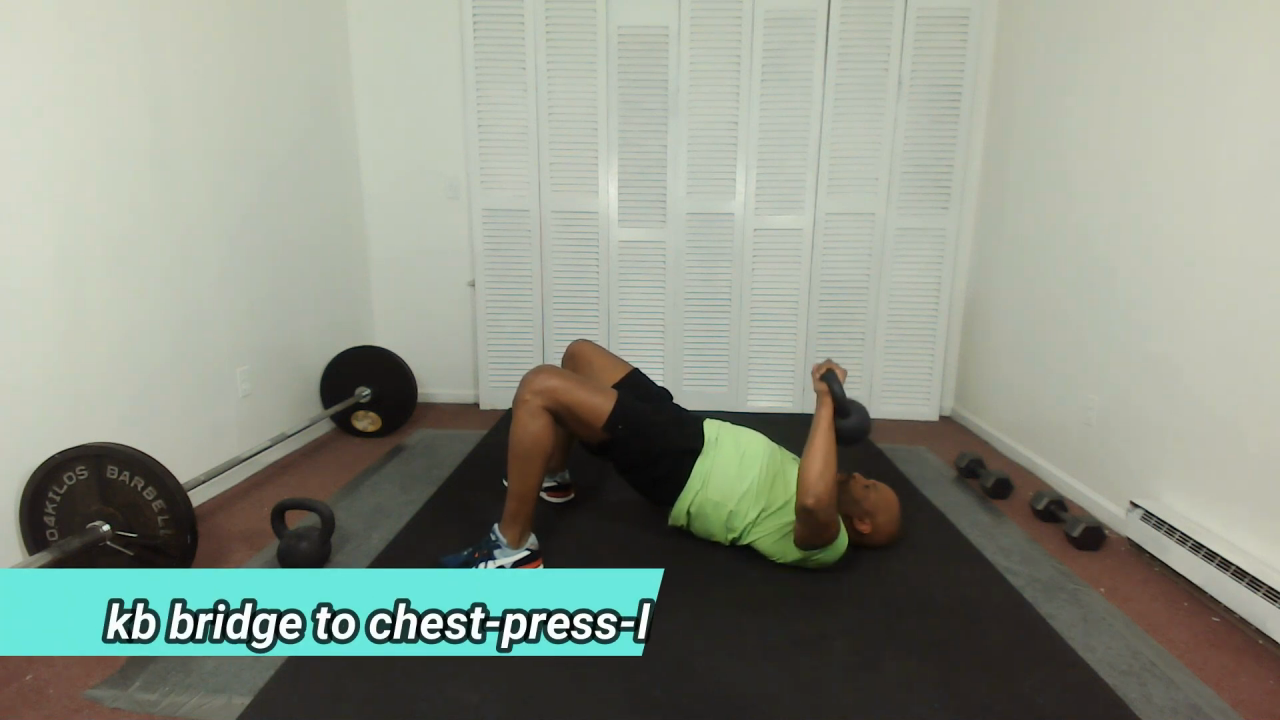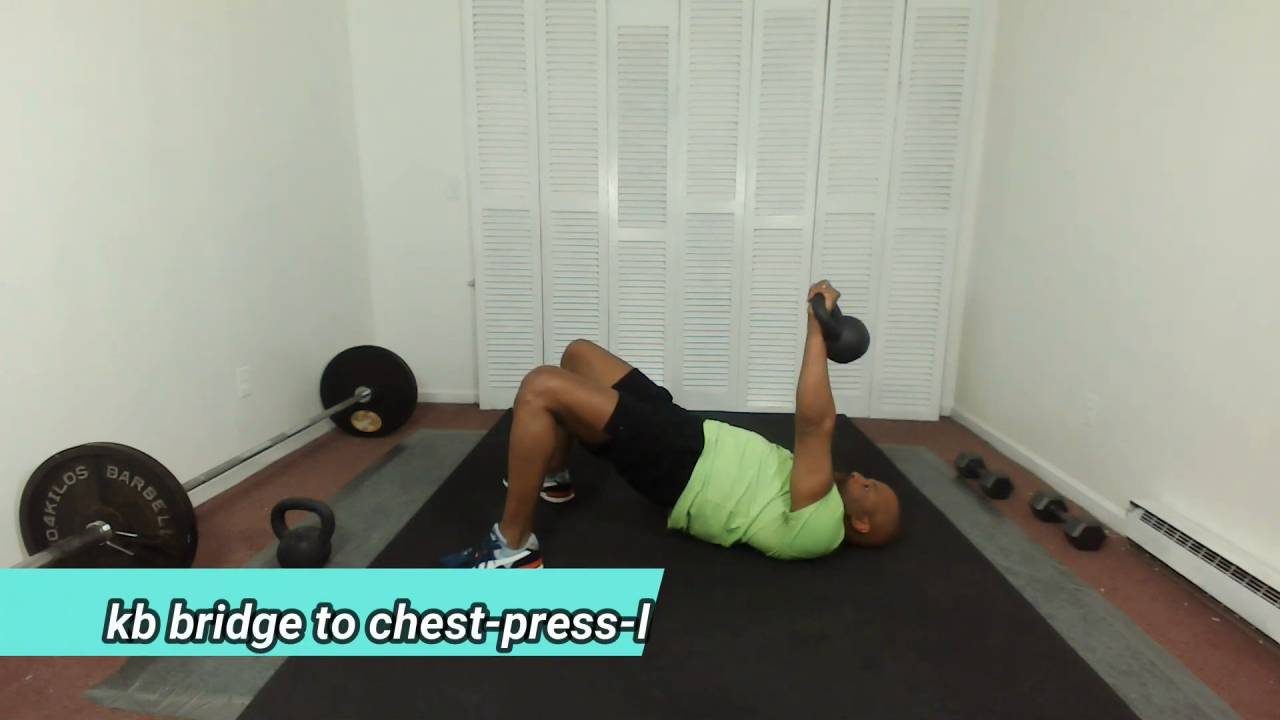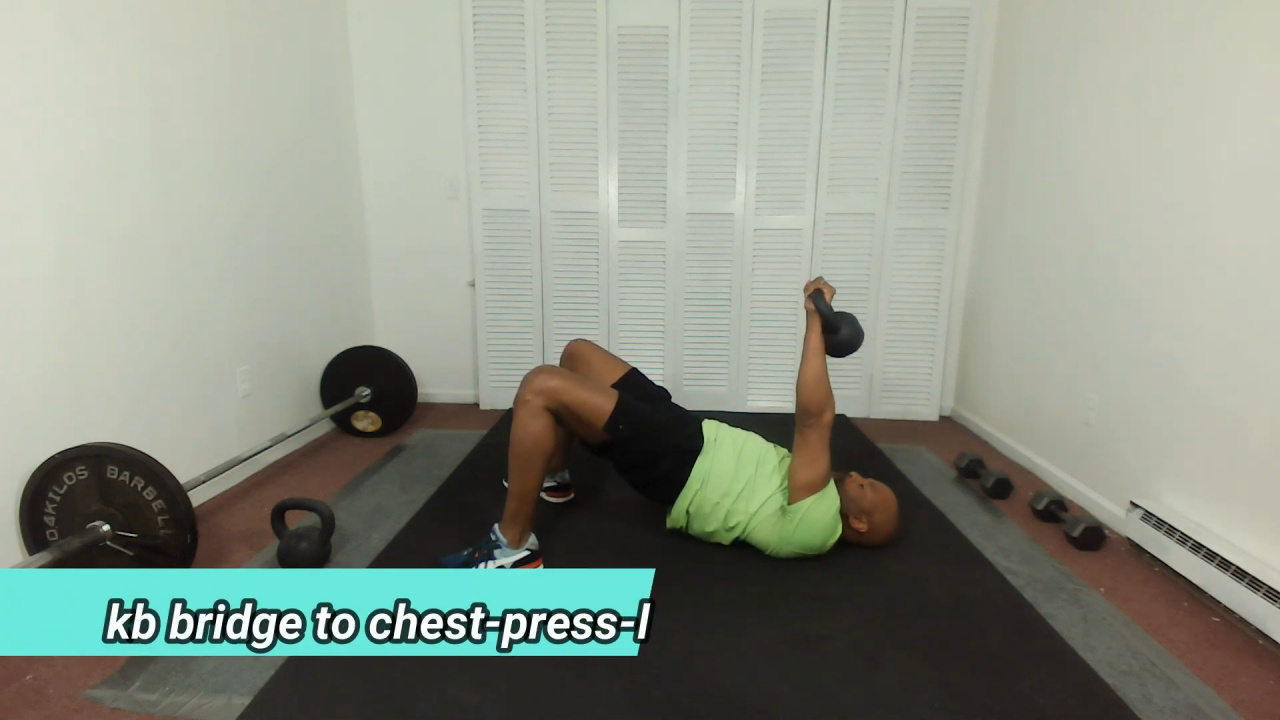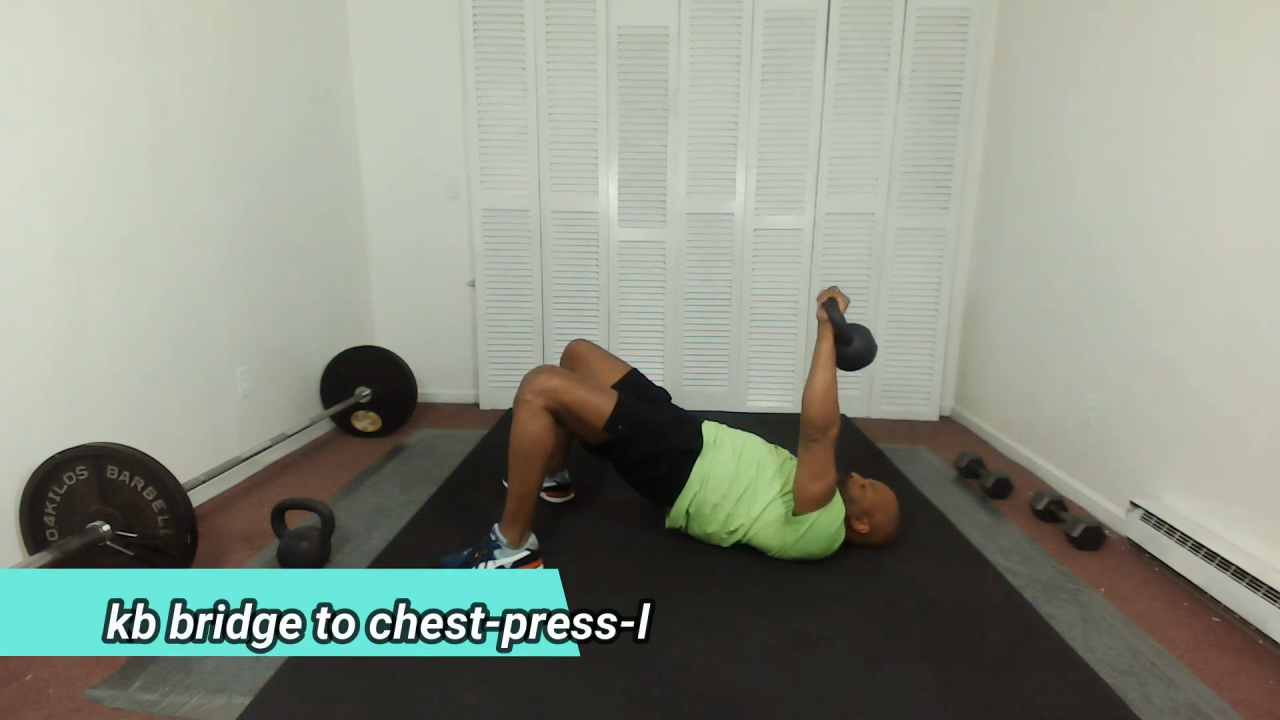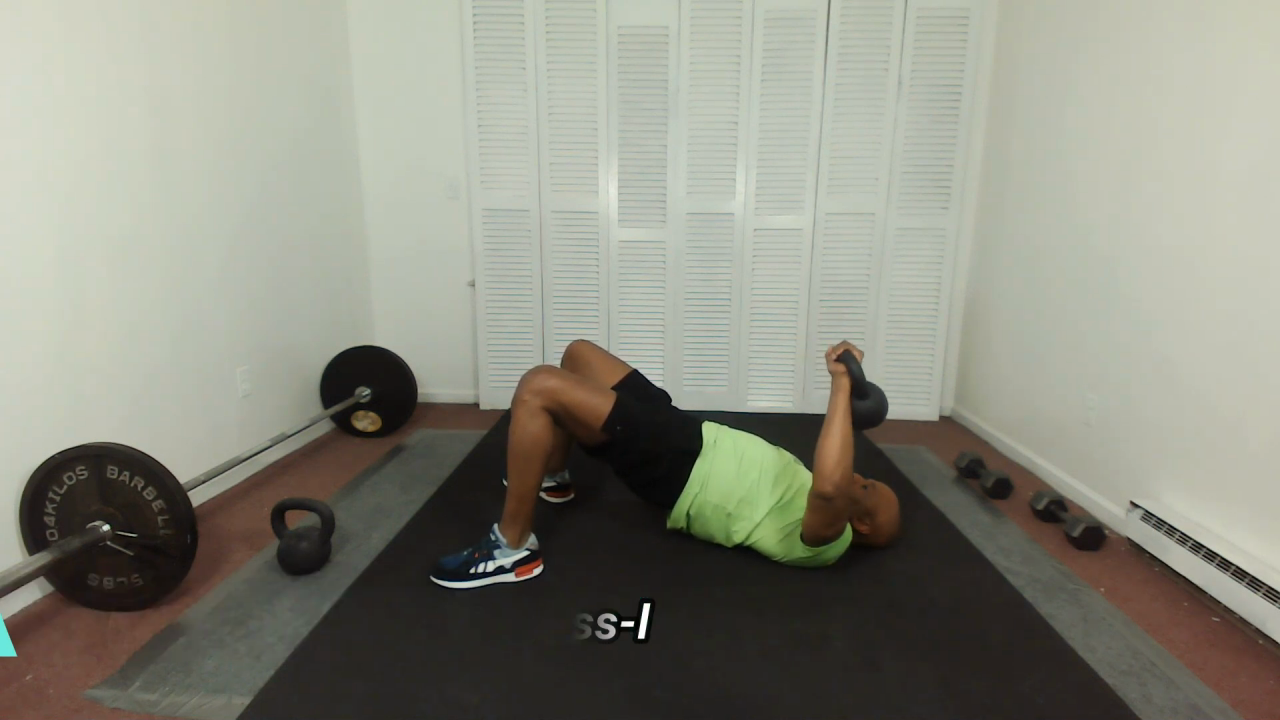
dt=0.4s
person 1, frame 1
left shoulder: (826, 539)
right shoulder: (821, 507)
left elbow: (814, 496)
left wrist: (826, 398)
left hip: (678, 467)
right hip: (690, 432)
left knee: (540, 388)
right knee: (581, 353)
left ankle: (513, 546)
right ankle: (553, 478)
person 1, frame 2
left shoulder: (821, 526)
right shoulder: (824, 503)
left elbow: (816, 423)
left wrist: (817, 326)
left hip: (676, 466)
right hip: (687, 435)
left knee: (540, 389)
right knee: (579, 353)
left ankle: (513, 545)
right ankle: (553, 478)
person 1, frame 3
left shoulder: (818, 523)
right shoulder: (821, 503)
left elbow: (814, 417)
left wrist: (815, 320)
left hip: (676, 466)
right hip: (687, 436)
left knee: (540, 388)
right knee: (578, 353)
left ankle: (513, 546)
right ankle: (552, 478)
person 1, frame 4
left shoulder: (822, 527)
right shoulder: (816, 505)
left elbow: (819, 430)
left wrist: (827, 330)
left hip: (675, 466)
right hip: (690, 440)
left knee: (539, 387)
right knee: (577, 352)
left ankle: (513, 548)
right ankle: (552, 478)
person 1, frame 5
left shoulder: (827, 538)
right shoulder: (812, 495)
left elbow: (829, 487)
left wrist: (842, 385)
left hip: (676, 469)
right hip: (689, 440)
left knee: (538, 388)
right knee: (578, 354)
left ankle: (512, 549)
right ankle: (552, 479)
